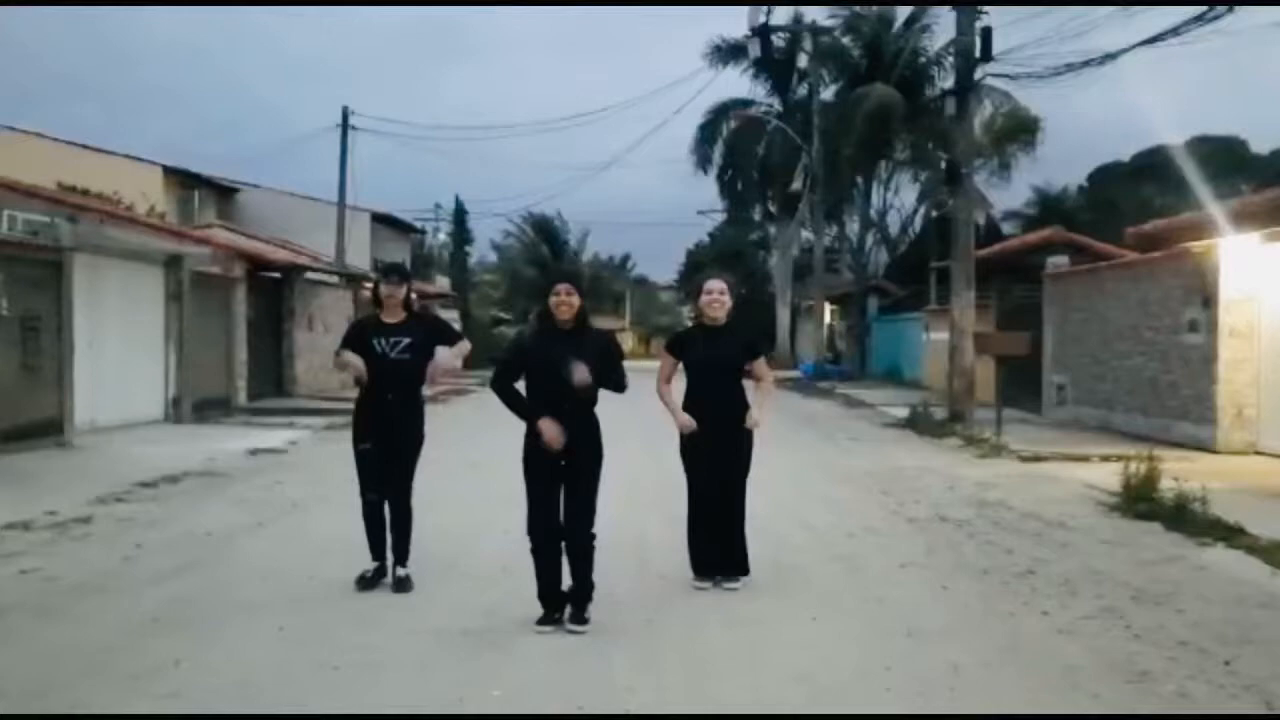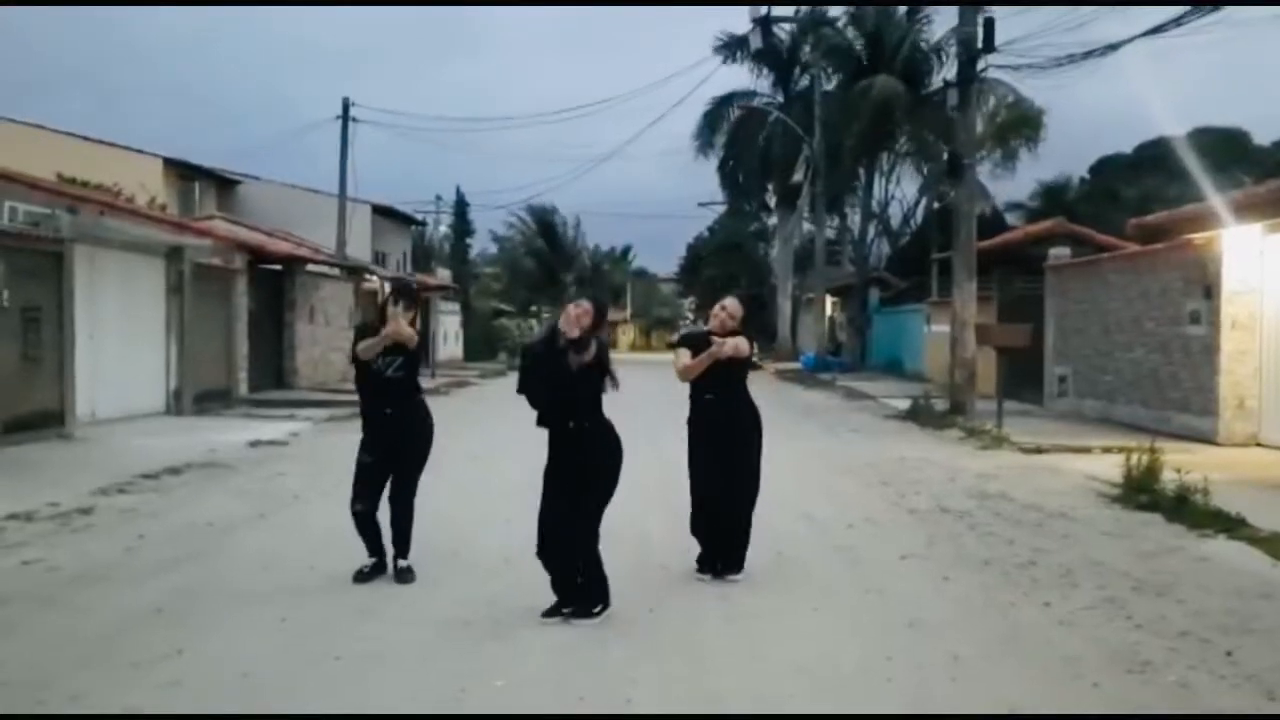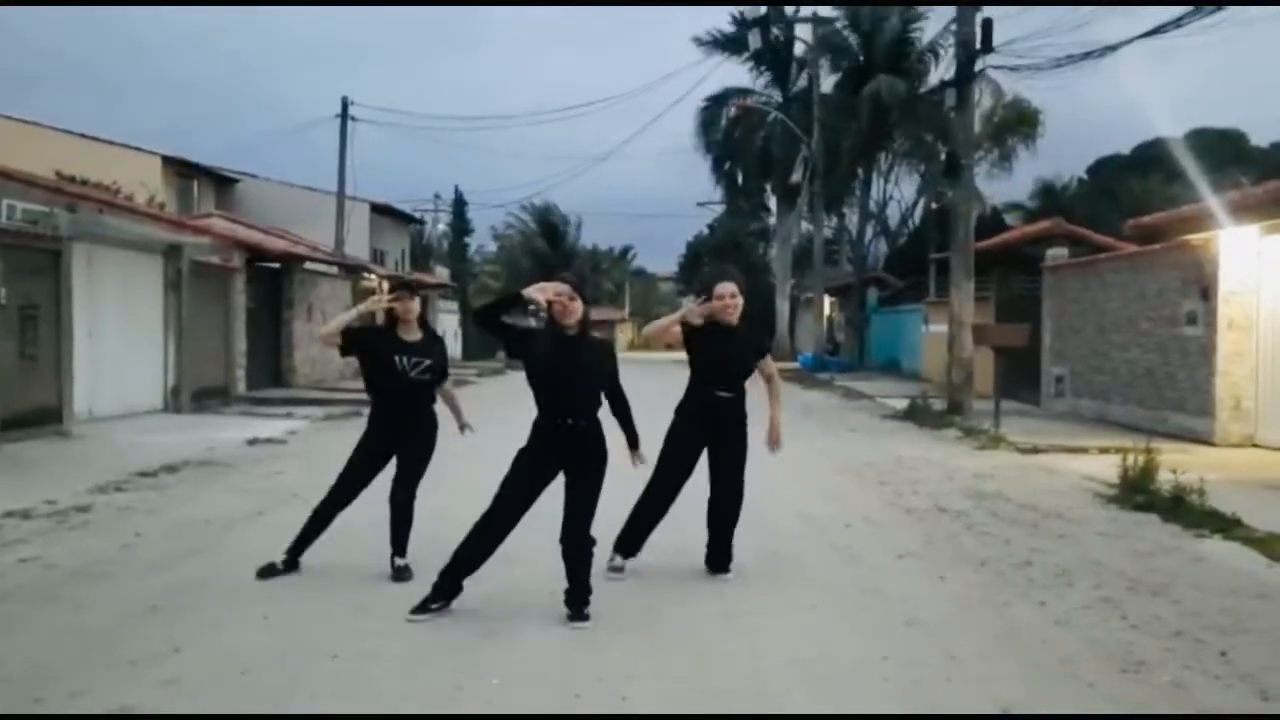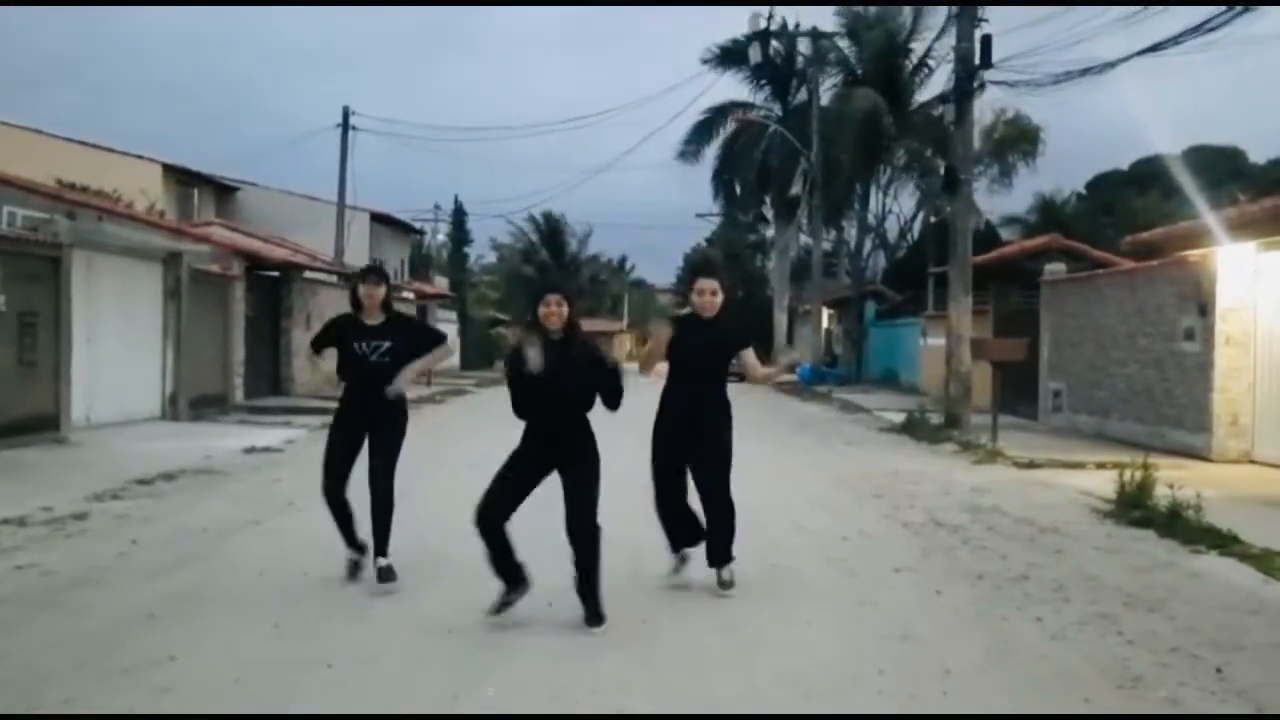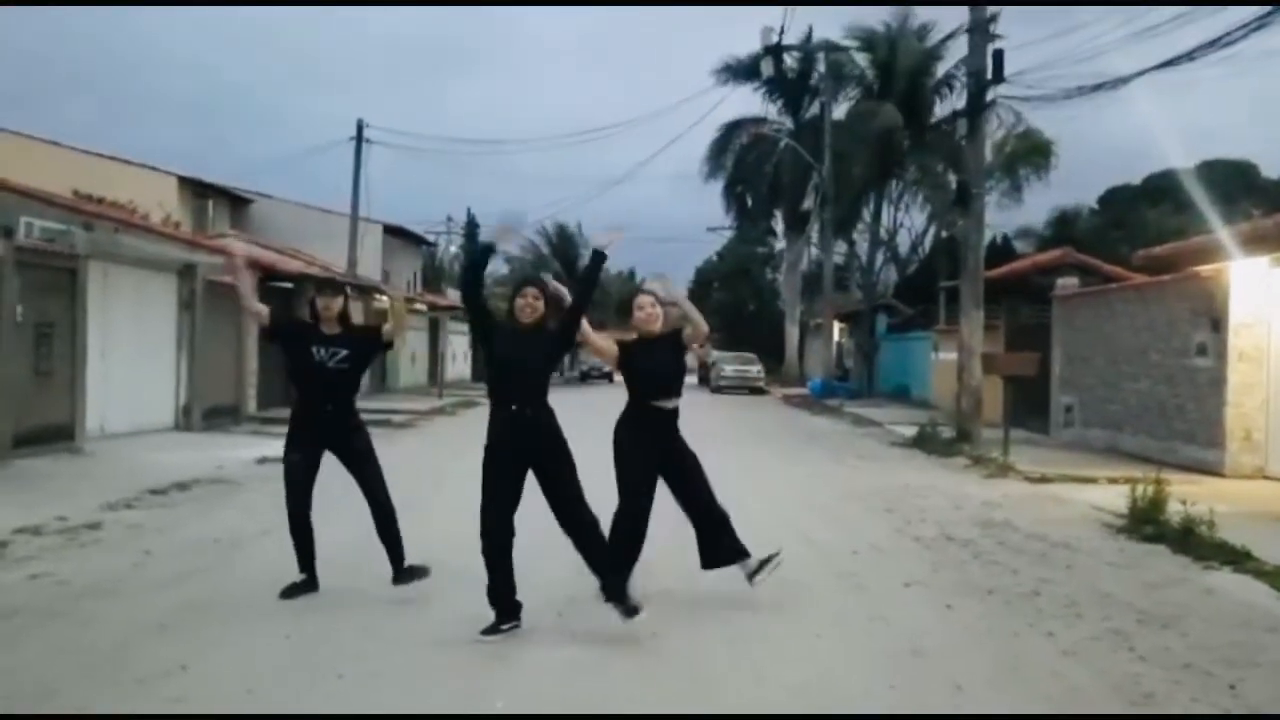
dt=1s
person 1, frame 1
left shoulder: (599, 341)
right shoulder: (529, 341)
left elbow: (619, 383)
right elbow: (500, 382)
left wrist: (591, 378)
right wrist: (536, 417)
left hip: (584, 438)
right hip: (541, 440)
left knee: (578, 525)
right knee: (542, 524)
left ankle: (580, 602)
right ankle: (551, 602)
person 1, frame 2
left shoulder: (592, 349)
right shoulder: (537, 351)
right elbow: (533, 395)
left wrist: (575, 339)
right wrist: (568, 365)
left hip: (598, 449)
right hip: (562, 449)
left knee: (579, 533)
right knee: (549, 537)
left ankle: (597, 596)
right ankle: (569, 594)
person 1, frame 3
left shoulder: (600, 350)
right shoulder: (534, 341)
left elbow: (615, 397)
right elbow: (484, 318)
left wrist: (632, 442)
right wrist: (524, 295)
left hip: (587, 444)
right hip: (544, 439)
left knee: (576, 531)
right knee: (498, 516)
left ankle: (578, 601)
right ankle: (446, 588)
person 1, frame 4
left shoulder: (586, 350)
right shoulder: (523, 353)
left elbow: (612, 402)
right elbow: (521, 408)
left wrist: (612, 370)
right wrist: (530, 371)
left hip: (577, 450)
right hip: (535, 446)
left knee: (583, 529)
right knee: (488, 514)
left ankle: (591, 602)
right ankle: (514, 580)
person 1, frame 5
left shoulder: (553, 339)
right shoulder: (494, 334)
left elbow: (581, 302)
right elbow: (471, 289)
left wrist: (597, 256)
right wrist: (490, 247)
left hip: (542, 430)
right hip: (503, 434)
left knee: (576, 516)
right knee: (494, 528)
left ankle: (616, 590)
right ankle: (505, 612)
person 2, frame 1
left shoulder: (423, 323)
right shoulder: (363, 326)
left elbow: (465, 344)
right elbow: (340, 358)
left wrist: (446, 358)
right wrist: (348, 360)
left hip: (407, 417)
right hip: (370, 417)
left knee: (399, 494)
right knee: (371, 494)
left ankle: (401, 566)
right ankle: (377, 563)
person 2, frame 2
left shoulder: (414, 339)
right shoulder: (366, 332)
left elbow: (410, 339)
right elbow: (361, 352)
left wrist: (400, 333)
right wrist: (386, 337)
left hip: (414, 430)
right hip: (376, 431)
left knee: (401, 499)
right knee: (361, 505)
left ankle: (402, 559)
right ankle: (376, 558)
person 2, frame 3
left shoulder: (434, 343)
right shoulder: (375, 338)
left elbow: (441, 386)
right elbow: (326, 335)
left wrist: (460, 416)
right wrist: (361, 310)
left hip: (420, 431)
right hip: (382, 426)
left knee: (402, 495)
right knee: (341, 493)
left ankle: (399, 558)
right ankle: (291, 557)
person 2, frame 4
left shoulder: (405, 325)
right shoulder: (342, 326)
left elbow: (444, 348)
right elbow: (315, 350)
left wrist: (414, 369)
left hip: (390, 412)
right hip: (352, 408)
left knee: (380, 483)
right knee: (332, 486)
left ankle: (382, 557)
right ankle: (355, 548)
person 2, frame 5
left shoulder: (358, 338)
right shoulder: (297, 333)
left elbow: (396, 331)
right elbow: (253, 308)
left wrist: (396, 301)
right wrist: (242, 272)
left hip: (347, 426)
right hip: (305, 429)
left knee: (378, 495)
right knee: (297, 506)
left ankle: (399, 566)
right ankle: (307, 575)
person 3, frame 1
left shoulder: (743, 338)
right shoulder: (684, 338)
left elbow: (765, 378)
right elbow: (663, 382)
left wrist: (758, 409)
right wrist: (677, 413)
left hip: (735, 427)
right hip: (697, 428)
left knee: (731, 495)
right knee: (701, 495)
left ankle: (731, 567)
right ankle: (704, 567)
person 3, frame 2
left shoulder: (741, 342)
right shoulder: (689, 340)
left elbow: (739, 347)
right elbow: (683, 373)
left wrist: (727, 346)
right wrist: (712, 353)
left hip: (741, 423)
right hip: (704, 423)
left knee: (739, 493)
right knee: (706, 494)
left ankle: (732, 562)
right ankle: (708, 560)
person 3, frame 3
left shoulder: (753, 339)
right shoulder: (696, 332)
left elbow: (771, 377)
right elbow: (648, 335)
left wrist: (775, 419)
right wrist: (684, 315)
left hip: (731, 421)
right hip: (692, 416)
left knee: (728, 495)
right knee: (663, 484)
left ankle: (719, 559)
right ankle: (622, 550)
person 3, frame 4
left shoulder: (731, 332)
right shoulder: (674, 325)
left elbow: (756, 373)
right elbow: (645, 367)
left wrist: (780, 369)
right wrist: (656, 342)
left hip: (714, 416)
right hip: (673, 413)
left knee: (715, 489)
right knee: (667, 486)
left ankle: (722, 564)
right ankle: (683, 543)
person 3, frame 5
left shoulder: (675, 341)
right shoulder: (626, 349)
left elbow: (702, 329)
right elbow: (592, 342)
left wrist: (674, 297)
left hip: (668, 430)
right hip: (635, 432)
left knee: (701, 497)
right knee: (634, 505)
left ankle: (743, 560)
